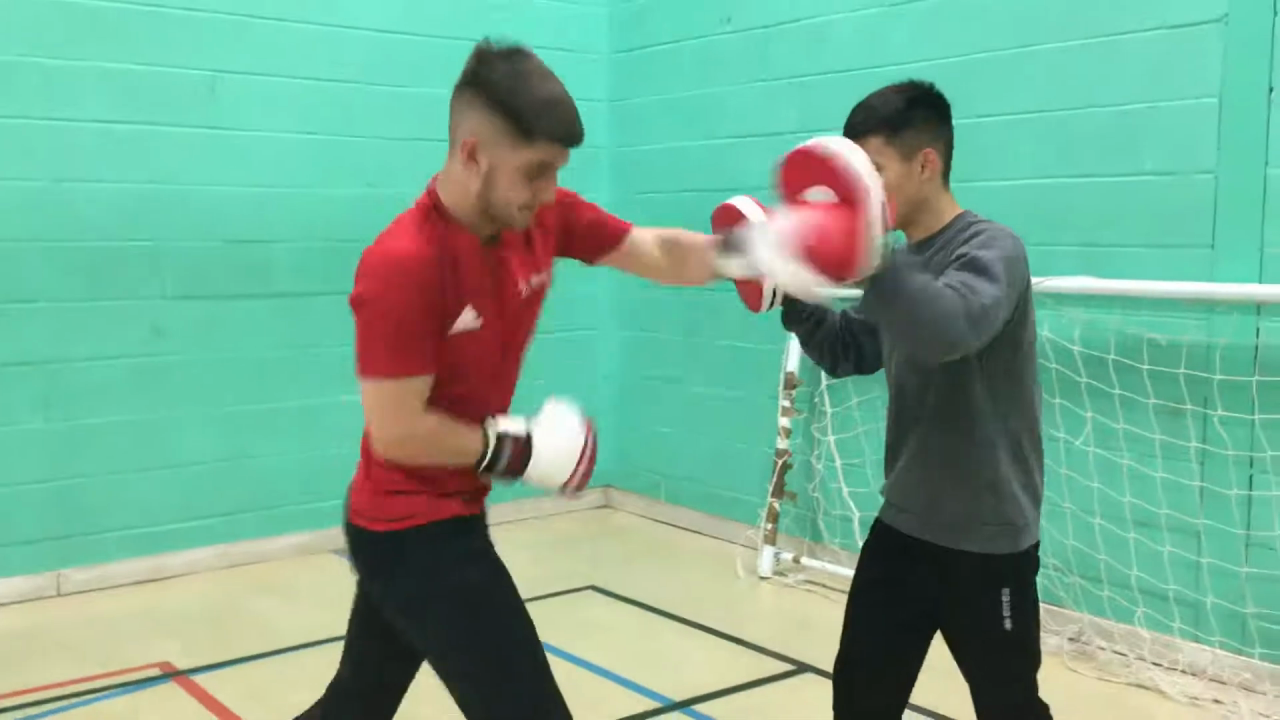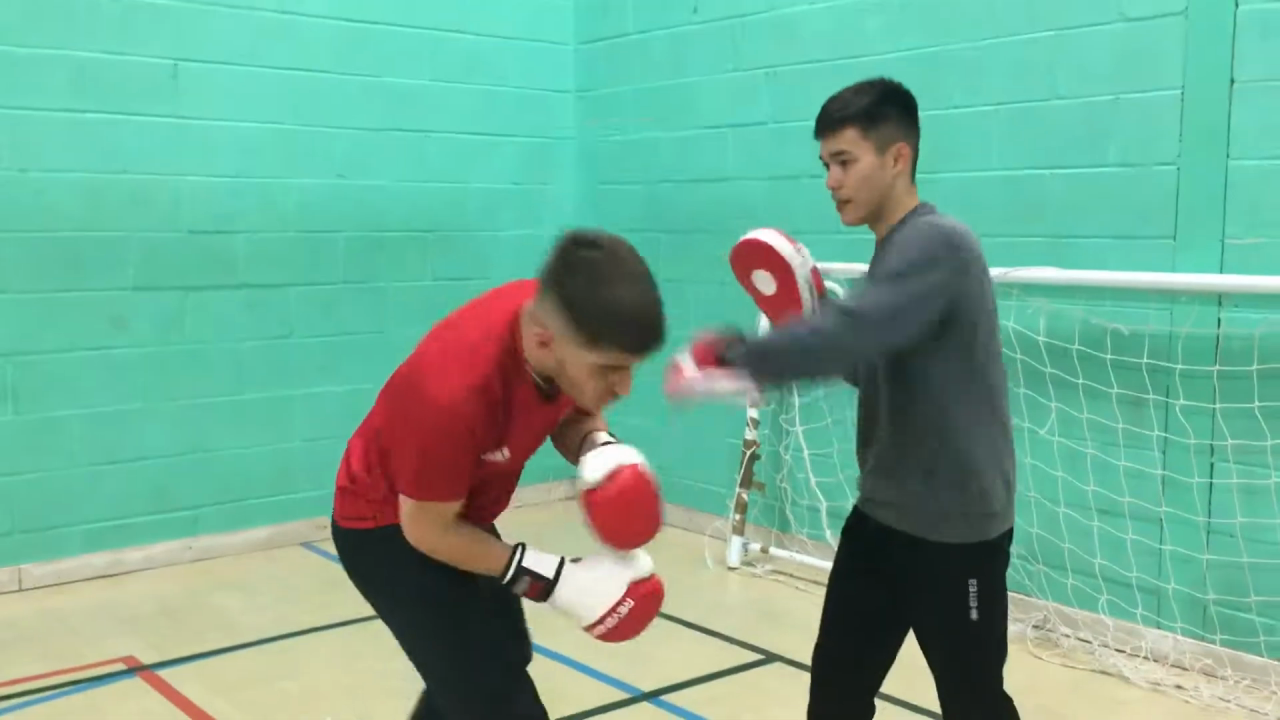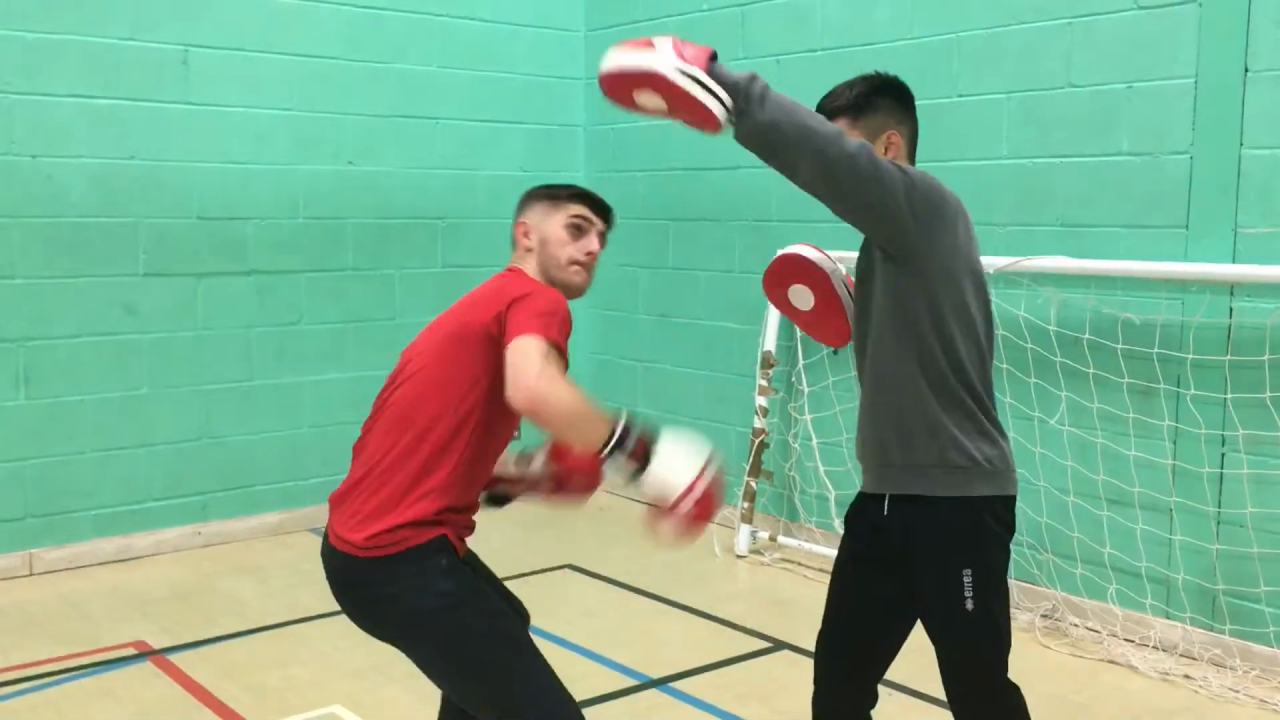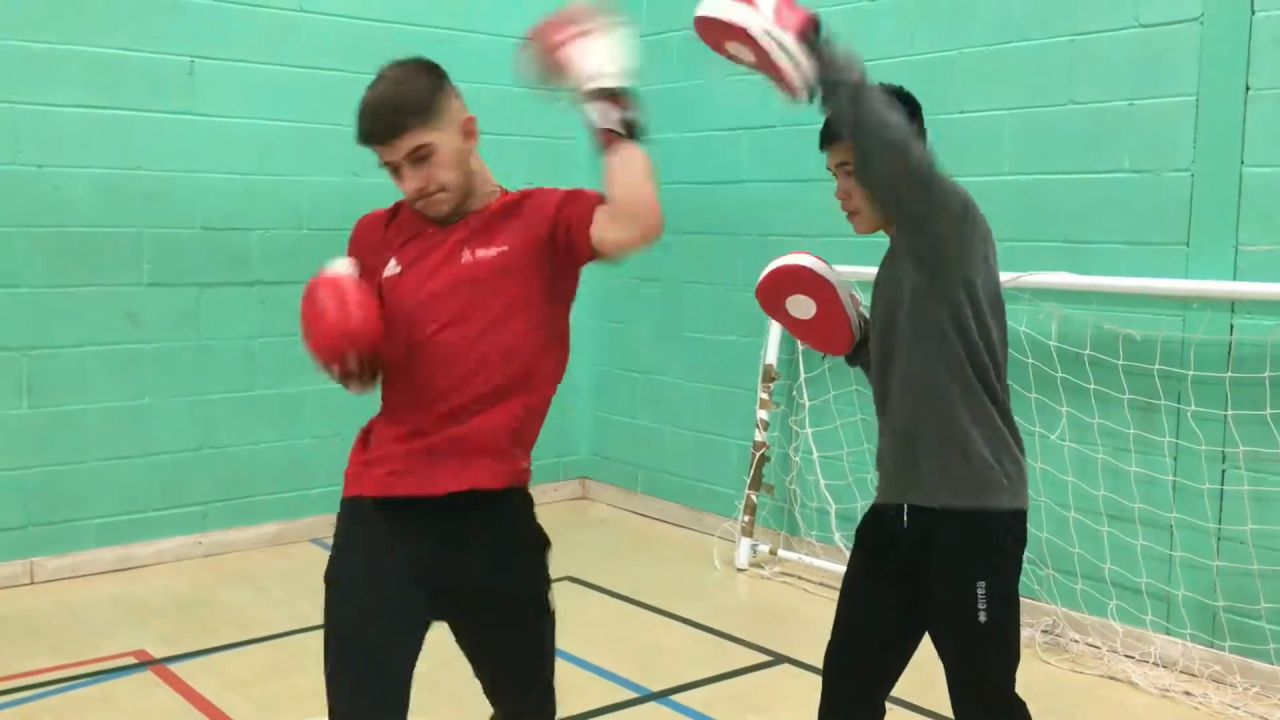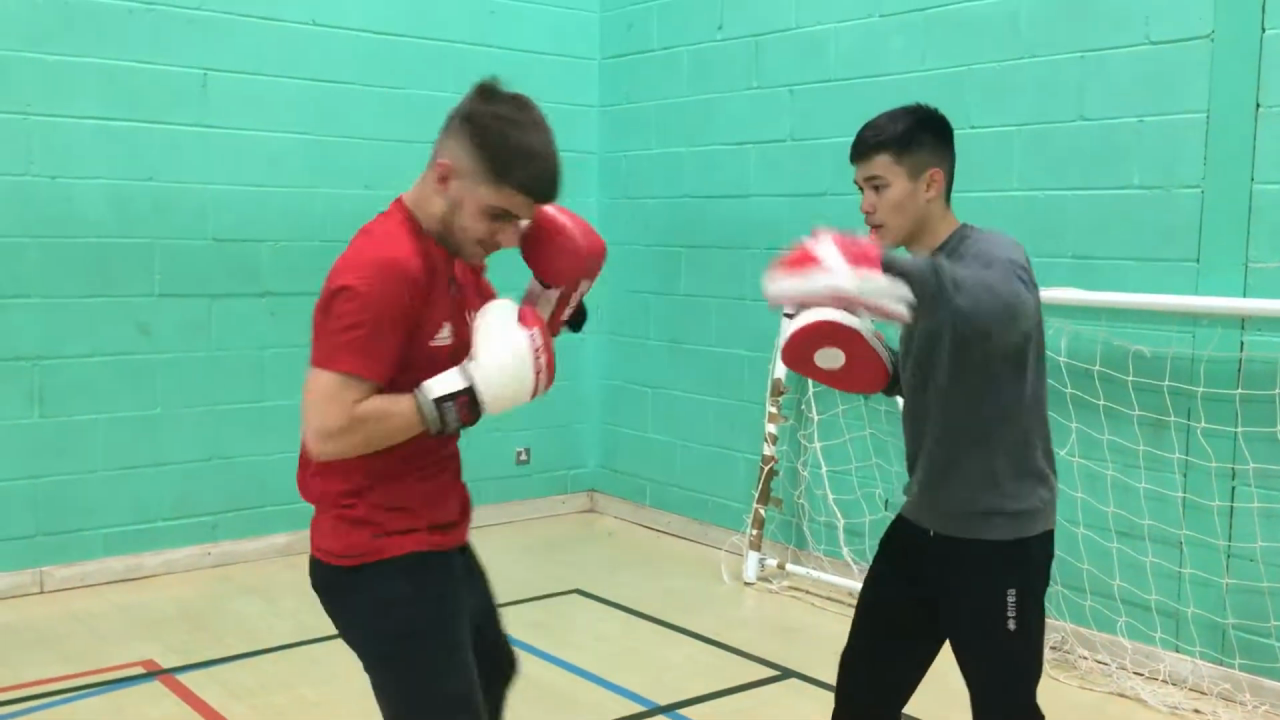
dt=0.4s
person 1, frame 1
left shoulder: (992, 249)
right shoulder: (903, 262)
left elbow: (952, 327)
right elbow: (846, 352)
right wrist: (793, 293)
left hip: (987, 541)
right hip: (902, 528)
person 1, frame 2
left shoulder: (937, 245)
right shoulder: (893, 254)
left elbow: (856, 332)
left wrist: (726, 354)
right wrist: (806, 309)
left hip: (956, 529)
right hip: (882, 517)
person 1, frame 3
left shoulder: (923, 206)
right shoulder: (898, 233)
left elbow: (822, 153)
left wrist: (720, 86)
right wrist: (852, 324)
left hip: (958, 500)
right hip: (889, 496)
person 1, frame 4
left shoulder: (950, 224)
right shoulder: (908, 254)
left elbow: (900, 160)
right wrist: (857, 341)
left hip: (974, 514)
right hip: (900, 510)
person 1, frame 5
left shoulder: (992, 260)
right shoulder: (928, 281)
left elbow: (1002, 312)
left wrist: (891, 267)
right wrist: (887, 372)
left hip: (1000, 538)
right hip: (923, 525)
person 2, frame 1
left shoulder: (543, 218)
right shoulder: (400, 262)
left elbow: (657, 255)
right elbow: (395, 432)
right wrist: (517, 449)
right hip: (412, 529)
person 2, frame 2
left shoulder: (584, 346)
right shoulder: (454, 391)
left elbow: (577, 421)
right elbow: (427, 529)
left wrist: (605, 457)
right wrist: (553, 578)
left hip: (463, 525)
right hip: (383, 526)
person 2, frame 3
left shoulder: (493, 305)
right shoulder: (535, 299)
right elbow: (532, 390)
left wrist: (531, 473)
right wrist: (641, 448)
left hip: (382, 543)
right hip: (398, 554)
left knee: (499, 646)
person 2, frame 4
left shoulder: (549, 219)
right shoulder: (377, 238)
left elbow: (637, 225)
right elbow: (351, 358)
left wrist: (609, 103)
right wrist: (348, 353)
left hip: (491, 515)
right hip: (382, 511)
person 2, frame 5
left shoulder: (461, 254)
right shoulder: (380, 272)
left elbow: (516, 368)
right elbow: (328, 432)
left wrist: (557, 303)
right wrist: (461, 394)
left hip: (436, 542)
right hip: (378, 563)
